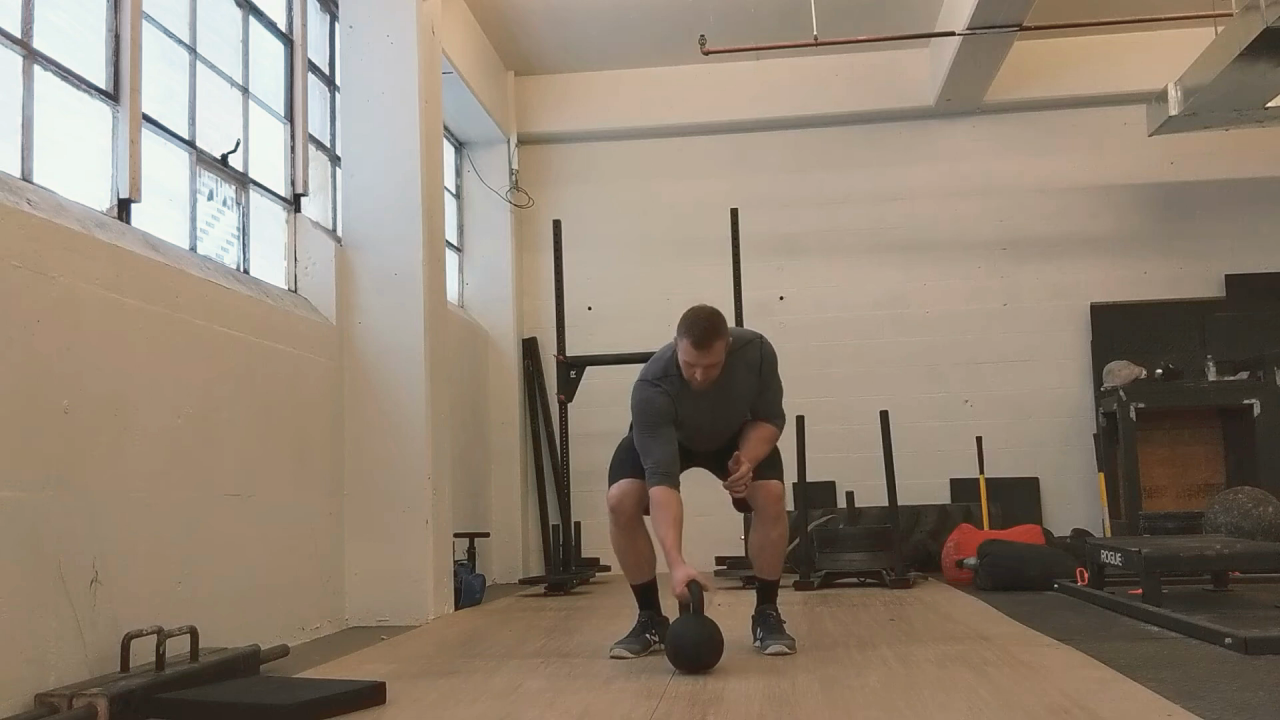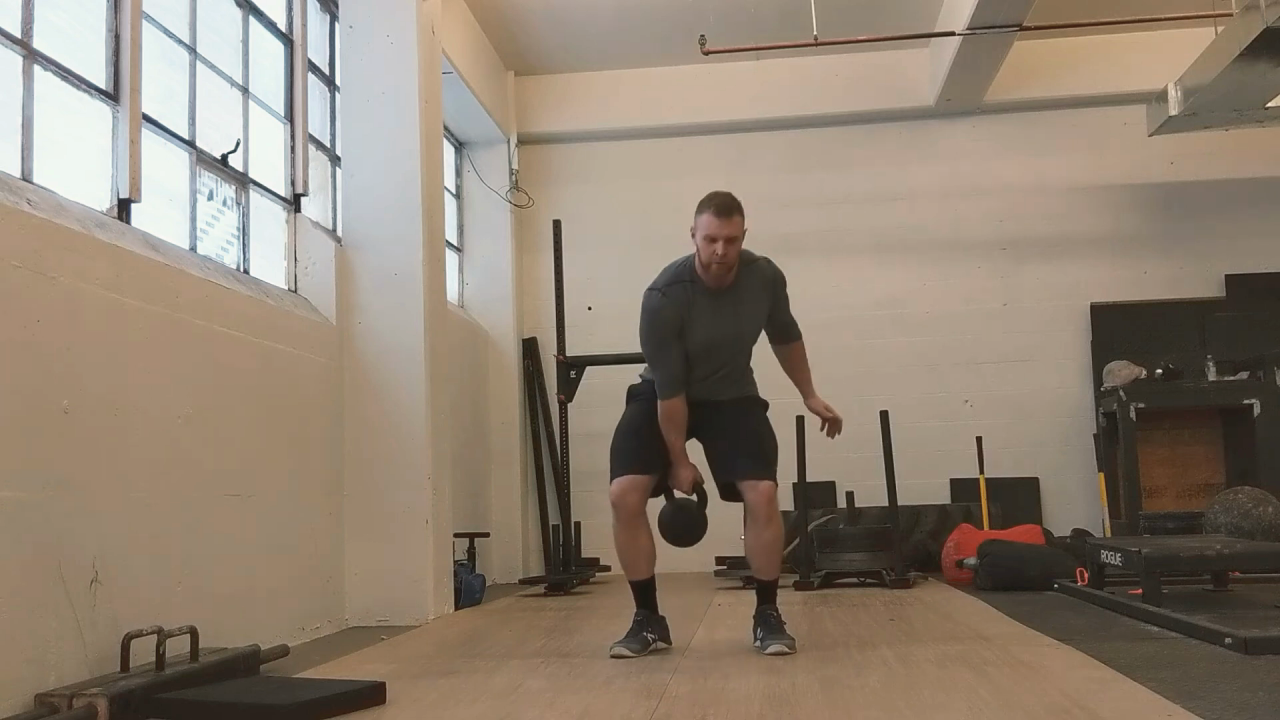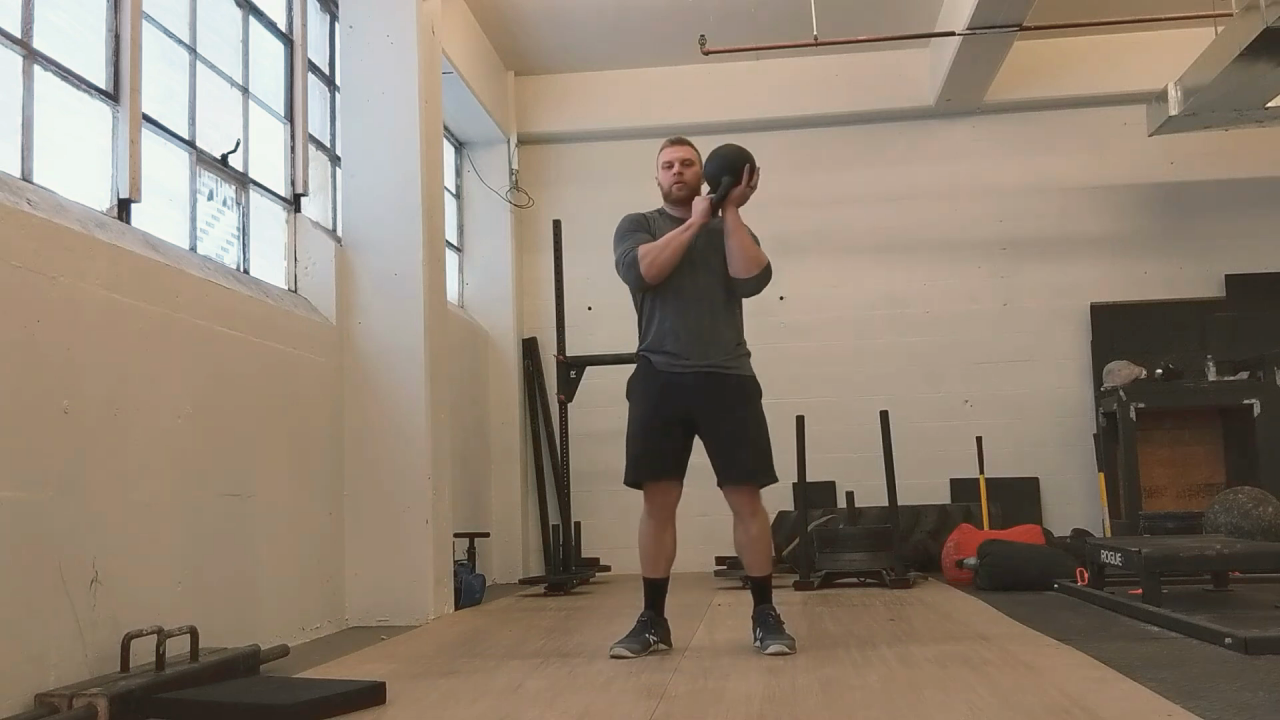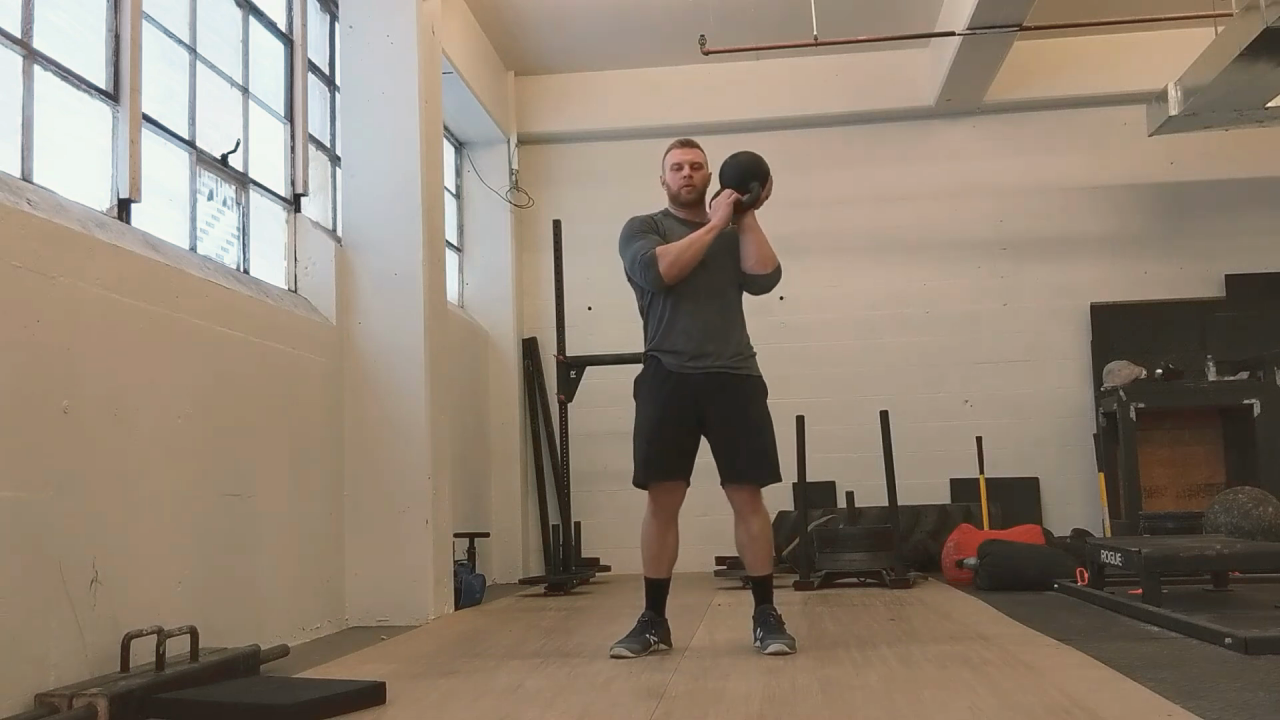
dt=1s
person 1, frame 1
left shoulder: (756, 351)
right shoulder: (652, 386)
left elbow: (770, 418)
right elbow: (661, 479)
left wrist: (748, 459)
right wrist: (676, 563)
left hip: (735, 434)
right hip: (665, 437)
left knee: (770, 494)
right knee: (621, 500)
left ankle: (767, 615)
right ankle: (650, 619)
person 1, frame 2
left shoulder: (765, 277)
right shoulder: (664, 296)
left elbow: (785, 337)
right elbow: (669, 389)
left wrist: (810, 396)
right wrist: (678, 460)
left hip: (733, 399)
right hip: (660, 399)
left knee: (762, 495)
right knee: (624, 496)
left ankle: (767, 617)
right ankle: (648, 621)
person 1, frame 3
left shoulder: (735, 231)
right shoulder: (637, 225)
left elbow: (752, 280)
right elbow: (640, 271)
left wrist: (729, 212)
right wrist: (693, 221)
left hip: (726, 378)
right hip: (659, 379)
left knee: (745, 497)
right knee: (657, 500)
left ankle: (765, 615)
right ankle: (653, 620)
person 1, frame 4
left shoulder: (735, 233)
right shoulder: (642, 227)
left elbow: (764, 279)
right elbow: (659, 270)
left wrist: (747, 214)
right wrist: (714, 224)
left hip: (734, 378)
right hip: (668, 379)
left knee: (748, 496)
right knee: (661, 499)
left ankle: (765, 614)
right ankle: (654, 620)
